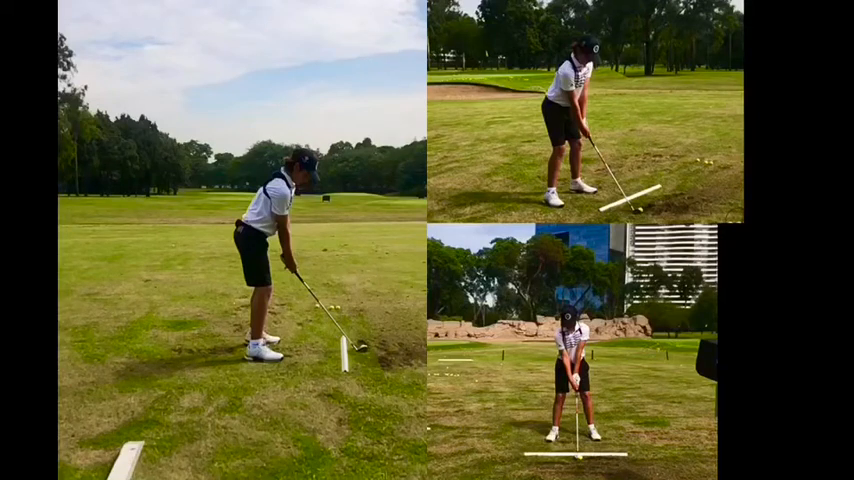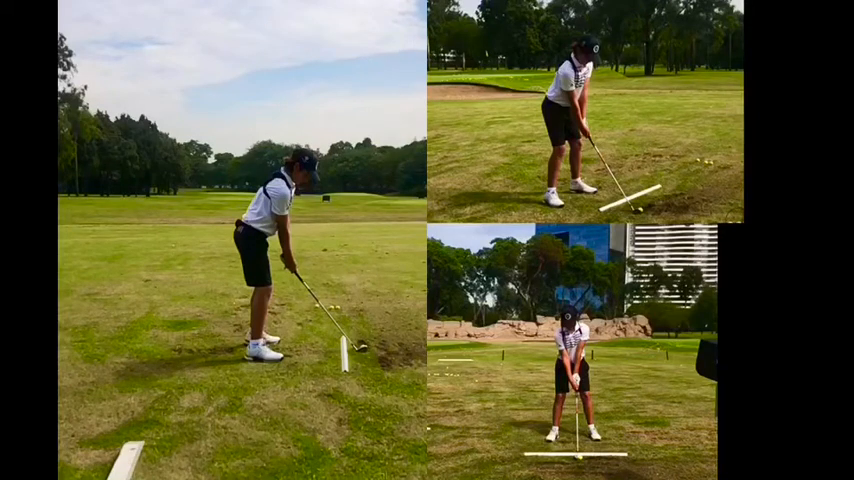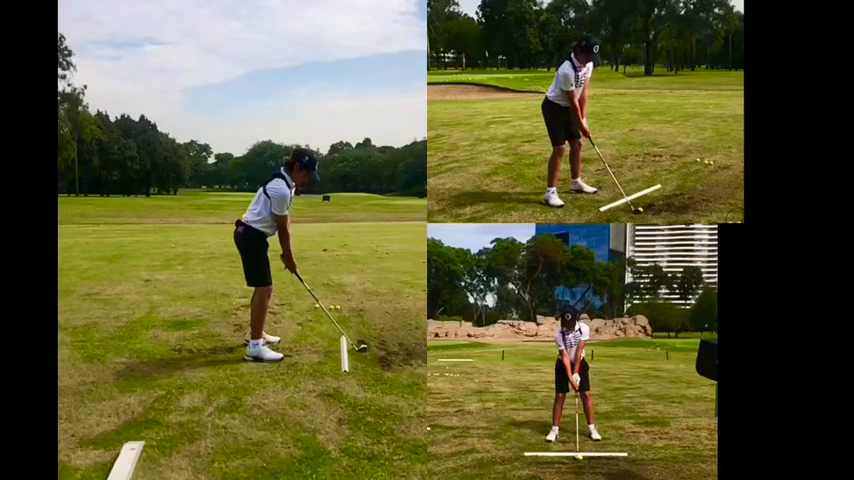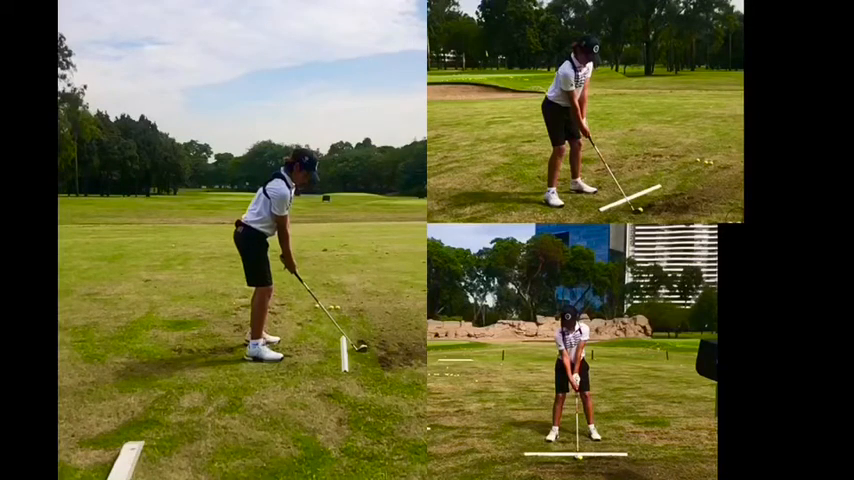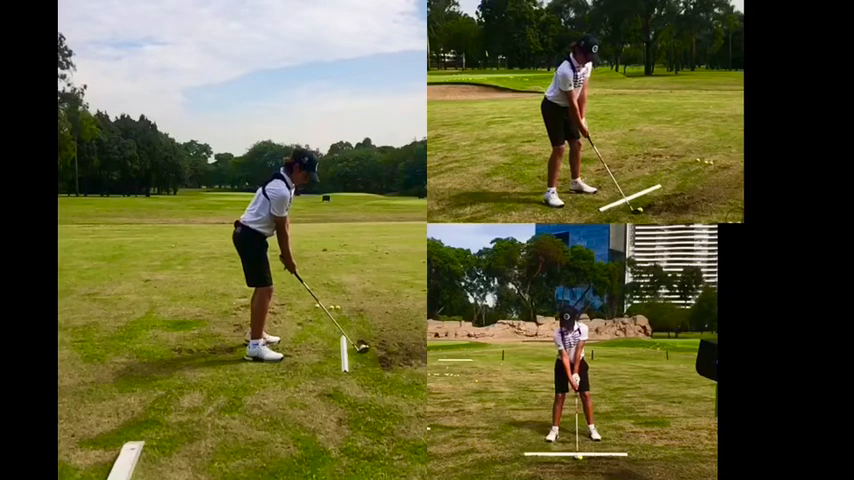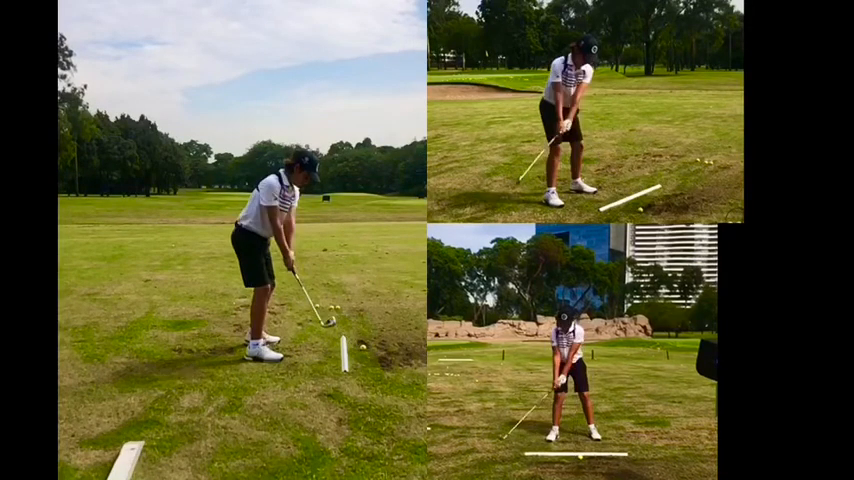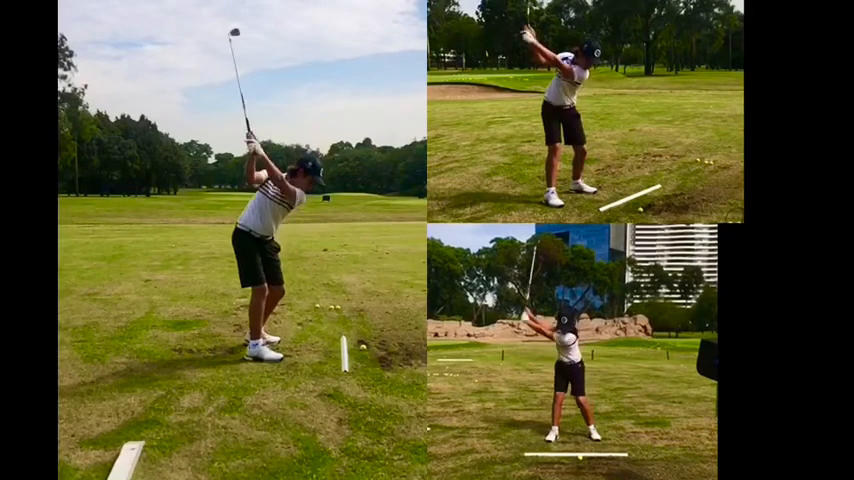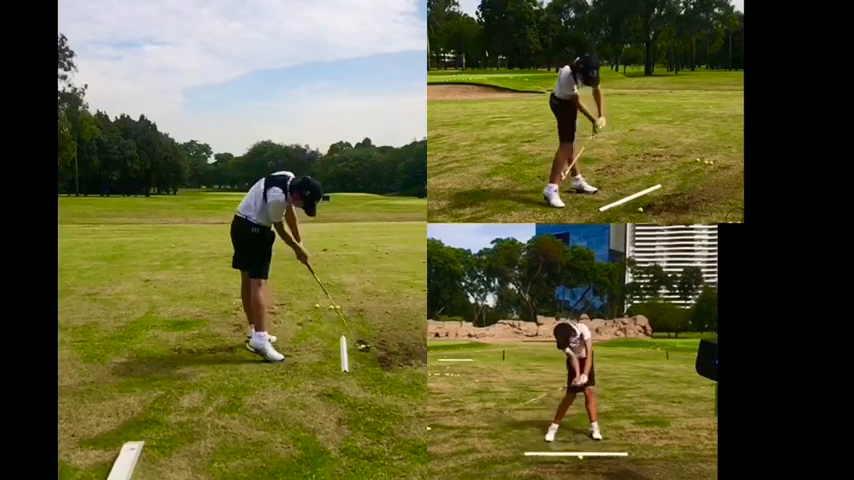
dt=0.4s
person 1, frame 1
left shoulder: (284, 182)
right shoulder: (282, 190)
left elbow: (284, 224)
right elbow: (283, 228)
left wrist: (287, 254)
right wrist: (289, 258)
left hip: (251, 235)
right hip: (252, 237)
left knee: (261, 287)
right knee: (264, 289)
left ankle: (256, 332)
right ankle: (255, 346)
person 1, frame 2
left shoulder: (283, 182)
right shoulder: (282, 190)
left elbow: (284, 223)
right elbow: (283, 228)
left wrist: (287, 254)
right wrist: (289, 257)
left hip: (251, 235)
right hip: (252, 237)
left knee: (261, 287)
right knee: (265, 289)
left ankle: (256, 333)
right ankle: (255, 346)
person 1, frame 3
left shoulder: (284, 182)
right shoulder: (282, 190)
left elbow: (284, 223)
right elbow: (283, 228)
left wrist: (287, 254)
right wrist: (289, 258)
left hip: (251, 235)
right hip: (252, 237)
left knee: (261, 287)
right knee: (264, 289)
left ankle: (256, 333)
right ankle: (255, 346)
person 1, frame 4
left shoulder: (283, 182)
right shoulder: (282, 191)
left elbow: (284, 224)
right elbow: (282, 229)
left wrist: (287, 254)
right wrist: (289, 258)
left hip: (251, 235)
right hip: (252, 237)
left knee: (262, 286)
right knee: (265, 289)
left ankle: (255, 333)
right ankle: (254, 346)
person 1, frame 5
left shoulder: (284, 183)
right shoulder: (281, 191)
left elbow: (284, 222)
right elbow: (281, 229)
left wrist: (287, 253)
right wrist: (288, 258)
left hip: (251, 236)
right hip: (250, 237)
left knee: (262, 287)
right knee: (266, 289)
left ankle: (256, 333)
right ankle: (255, 346)
person 1, frame 6
left shoulder: (294, 192)
right shoulder: (272, 183)
left elbow: (290, 221)
right elbow: (274, 223)
left wrist: (291, 250)
right wrist: (286, 253)
left hip: (261, 239)
right hip: (246, 236)
left knee: (268, 286)
right knee: (262, 288)
left ankle: (256, 332)
right ankle: (255, 346)
person 1, frame 7
left shoulder: (298, 195)
right shoulder: (269, 178)
left elbow: (281, 182)
right elbow: (251, 178)
left wrist: (262, 155)
right wrist: (252, 154)
left hip: (266, 242)
right hip: (245, 237)
left knee: (278, 290)
right knee: (261, 289)
left ankle: (257, 332)
right ankle: (255, 345)
person 1, frame 8
left shoulder: (289, 177)
right shoulder: (277, 198)
left elbow: (289, 210)
right elbow: (281, 230)
left wrist: (297, 235)
right wrist: (298, 249)
left hip: (240, 225)
right hip: (256, 231)
left knee: (247, 281)
right knee: (258, 283)
left ankle: (253, 331)
right ankle: (260, 337)
person 2, frame 1
left shoulder: (588, 65)
right shoulder: (567, 71)
left elbow: (584, 92)
right elbow: (573, 101)
left wrist: (584, 119)
right wrist: (581, 125)
left hip: (567, 108)
right hip: (553, 108)
left knee: (577, 143)
right knee: (560, 148)
left ankle: (576, 182)
right ankle: (550, 191)
person 2, frame 2
left shoulder: (588, 65)
right shoulder: (567, 71)
left elbow: (584, 92)
right elbow: (573, 101)
left wrist: (584, 118)
right wrist: (581, 125)
left hip: (567, 108)
right hip: (554, 108)
left knee: (577, 143)
right knee: (560, 148)
left ankle: (576, 182)
right ankle: (551, 191)
person 2, frame 3
left shoulder: (588, 65)
right shoulder: (567, 71)
left elbow: (584, 92)
right elbow: (573, 101)
left wrist: (584, 119)
right wrist: (581, 125)
left hip: (567, 108)
right hip: (553, 108)
left knee: (577, 143)
right knee: (560, 148)
left ankle: (576, 182)
right ankle: (551, 191)
person 2, frame 4
left shoulder: (588, 65)
right shoulder: (567, 71)
left elbow: (584, 92)
right elbow: (573, 101)
left wrist: (584, 118)
right wrist: (582, 125)
left hip: (567, 108)
right hip: (554, 108)
left knee: (577, 143)
right knee: (559, 148)
left ankle: (576, 182)
right ankle: (551, 191)
person 2, frame 5
left shoulder: (587, 65)
right shoulder: (566, 71)
left elbow: (583, 93)
right elbow: (572, 101)
left wrist: (583, 118)
right wrist: (580, 125)
left hip: (566, 108)
right hip: (553, 107)
left knee: (576, 144)
right knee: (559, 148)
left ankle: (576, 182)
right ankle: (551, 192)
person 2, frame 6
left shoulder: (588, 70)
right shoulder: (559, 64)
left elbow: (578, 96)
right elbow: (557, 94)
left wrist: (570, 119)
right wrist: (559, 120)
left hip: (569, 108)
right hip: (552, 109)
left knee: (578, 145)
right knee: (556, 147)
left ankle: (576, 182)
right ankle: (550, 191)
person 2, frame 7
left shoulder: (582, 73)
right shoulder: (566, 57)
left elbow: (554, 61)
right elbow: (541, 61)
right wrist: (533, 42)
left hip: (568, 111)
right hip: (550, 108)
left knee: (581, 150)
right knee: (555, 149)
left ankle: (576, 182)
right ankle: (550, 191)
person 2, frame 8
left shoulder: (588, 66)
right shoulder: (567, 75)
left elbow: (597, 91)
right elbow: (577, 103)
left wrist: (600, 116)
right wrist: (593, 119)
left hip: (567, 103)
right hip: (562, 104)
left knee: (569, 143)
right knee: (566, 145)
left ankle: (577, 180)
right ankle: (551, 189)
person 3, frame 1
left shoulder: (584, 328)
right shoulder: (559, 334)
left elbow: (579, 351)
right elbow: (565, 356)
left wrist: (576, 372)
right wrist: (570, 377)
left hip: (580, 363)
right hip: (563, 365)
left knee: (586, 394)
right knee: (560, 396)
left ankle: (592, 428)
right ankle: (555, 429)
person 3, frame 2
left shoulder: (584, 329)
right shoulder: (559, 334)
left elbow: (579, 351)
right elbow: (565, 356)
left wrist: (576, 372)
right wrist: (570, 377)
left hip: (580, 364)
right hip: (563, 365)
left knee: (586, 394)
right knee: (560, 396)
left ankle: (592, 428)
right ankle: (555, 429)
person 3, frame 3
left shoulder: (584, 329)
right shoulder: (559, 334)
left elbow: (579, 351)
right elbow: (565, 356)
left wrist: (576, 373)
right wrist: (570, 378)
left hip: (580, 363)
right hip: (563, 365)
left knee: (586, 394)
right knee: (560, 396)
left ankle: (592, 428)
right ankle: (555, 429)
person 3, frame 4
left shoulder: (584, 328)
right shoulder: (559, 334)
left elbow: (579, 352)
right elbow: (565, 356)
left wrist: (576, 372)
right wrist: (570, 378)
left hip: (580, 363)
right hip: (563, 365)
left knee: (586, 395)
right knee: (560, 396)
left ankle: (592, 428)
right ankle: (555, 429)
person 3, frame 5
left shoulder: (583, 328)
right shoulder: (558, 334)
left elbow: (578, 352)
right elbow: (564, 356)
left wrist: (575, 373)
right wrist: (570, 378)
left hip: (579, 364)
right hip: (562, 365)
left knee: (586, 395)
right knee: (559, 396)
left ankle: (592, 428)
right ankle: (555, 429)
person 3, frame 6
left shoulder: (578, 331)
right shoulder: (555, 332)
left elbow: (572, 354)
right elbow: (557, 354)
left wrist: (564, 374)
right wrist: (556, 376)
left hip: (577, 364)
right hip: (560, 364)
left knee: (584, 396)
right knee: (558, 396)
left ankle: (592, 428)
right ankle: (555, 429)
person 3, frame 7
left shoulder: (569, 337)
right shoulder: (566, 327)
left elbow: (546, 332)
right elbow: (549, 328)
left wrist: (529, 322)
right wrist: (532, 318)
left hip: (574, 367)
right hip: (562, 365)
left knee: (581, 399)
right knee: (558, 398)
left ankle: (592, 429)
right ankle: (554, 430)
person 3, frame 8
left shoulder: (583, 329)
right shoulder: (563, 339)
left elbow: (589, 354)
right elbow: (573, 358)
left wrist: (585, 374)
right wrist: (577, 375)
left hip: (586, 362)
right hip: (575, 362)
left knee: (590, 392)
right knee: (571, 395)
left ankle: (594, 426)
right ankle: (553, 427)
